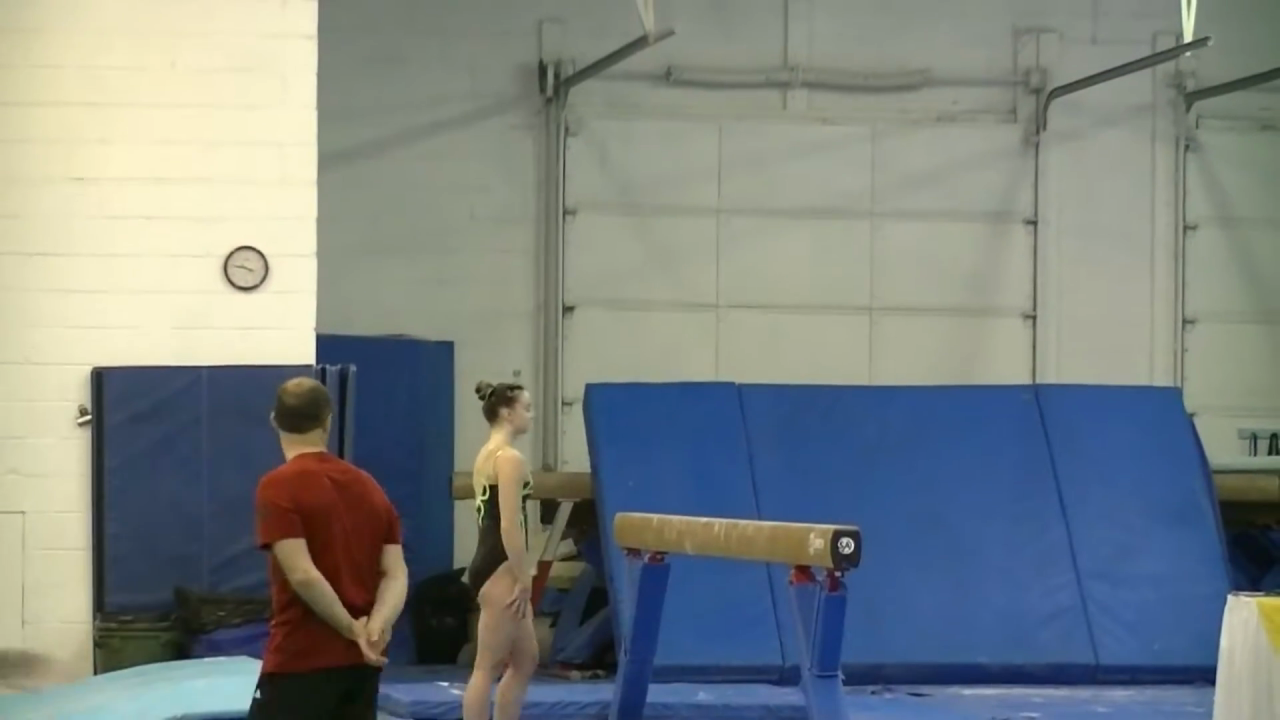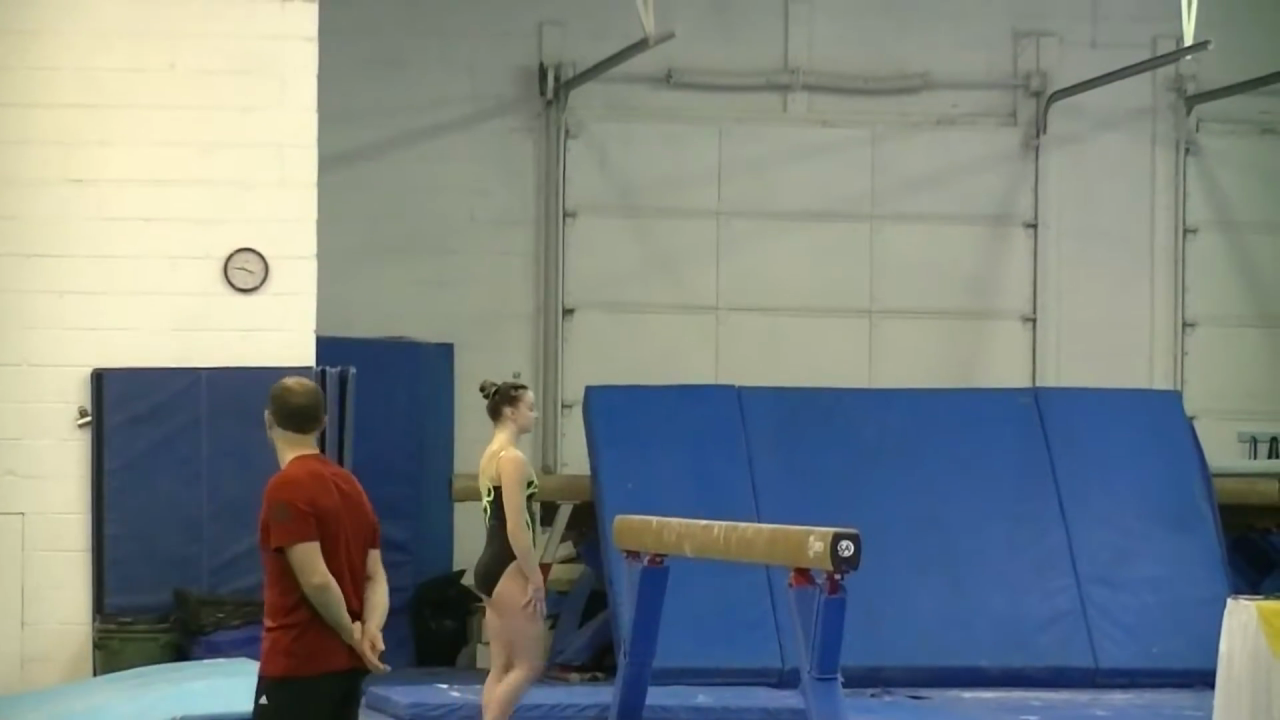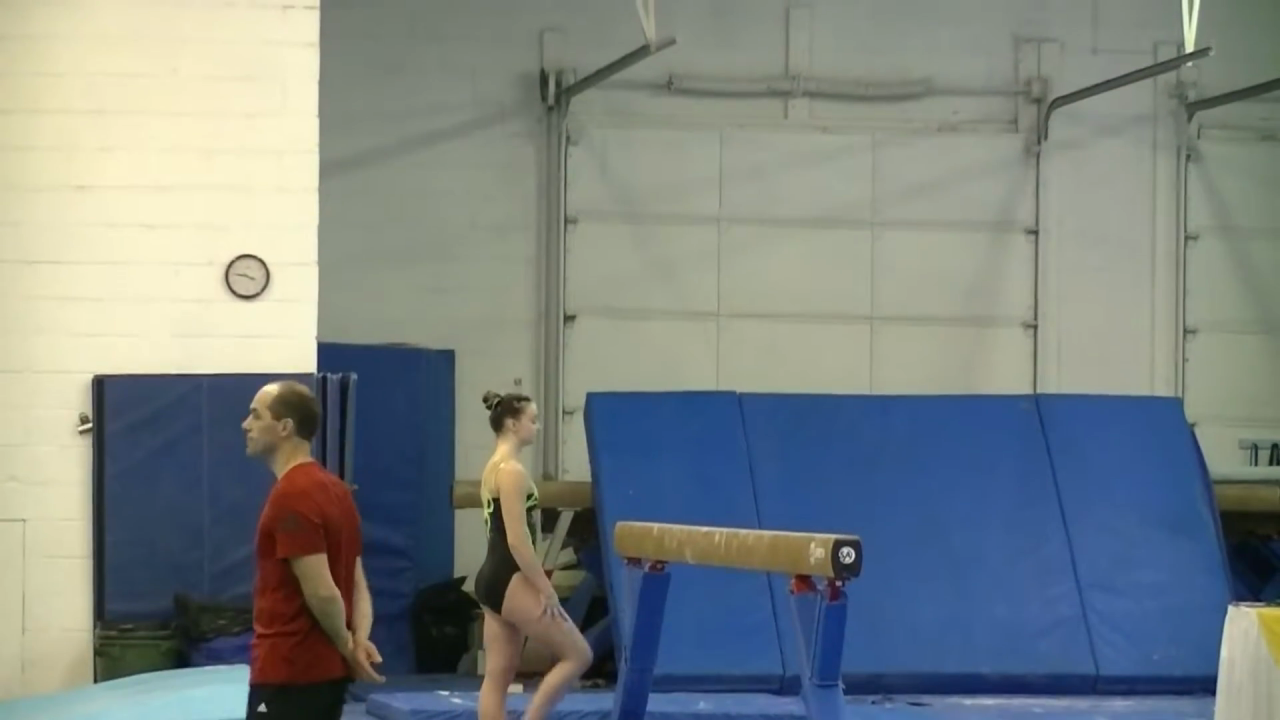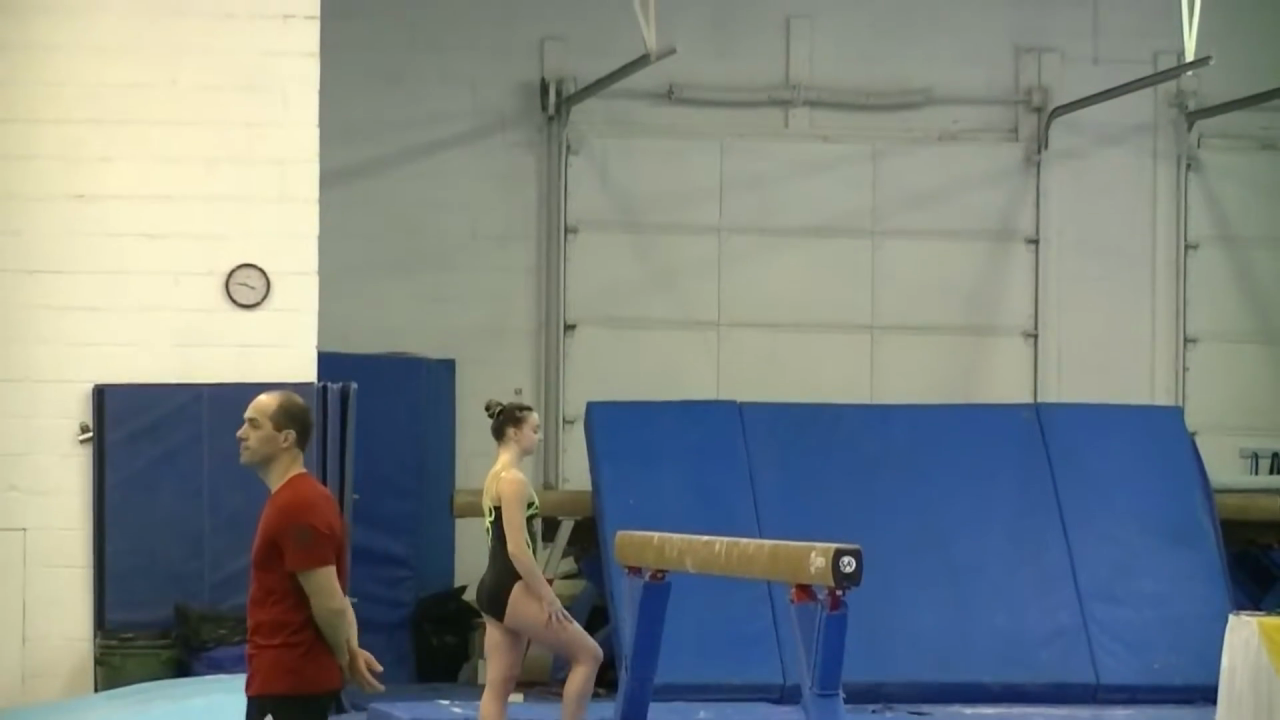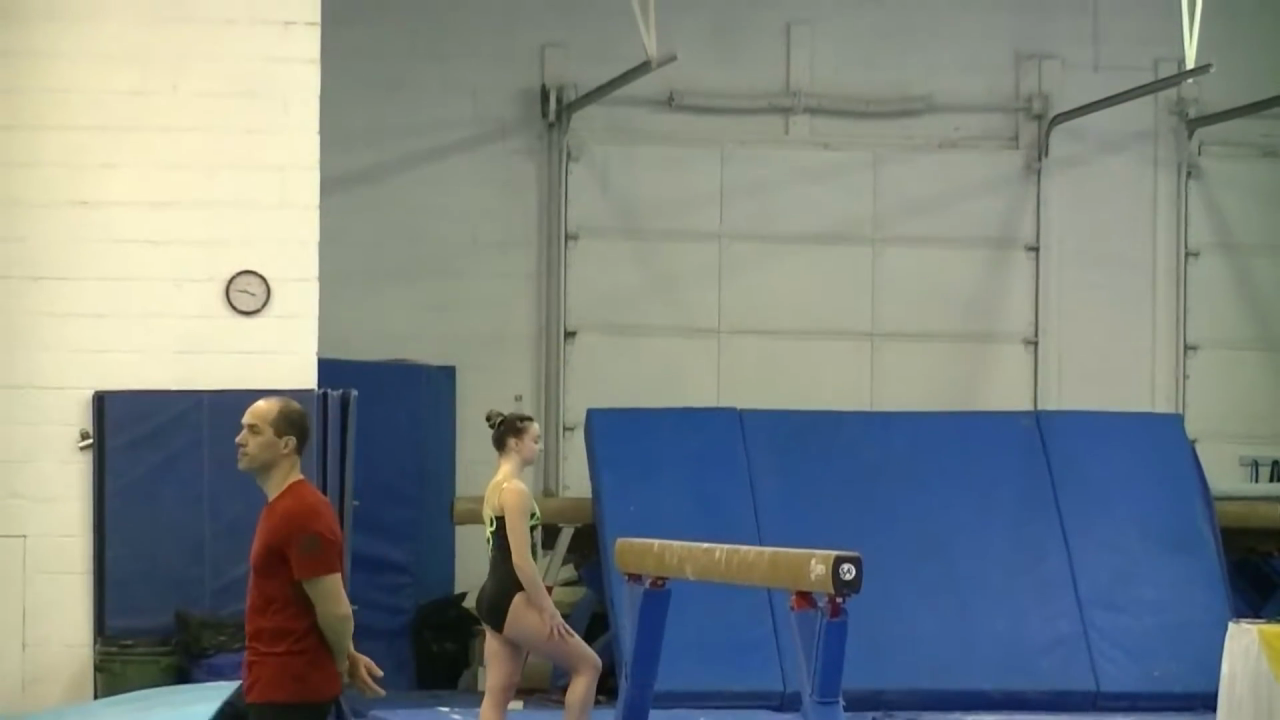
dt=0.2s
person 1, frame 1
left shoulder: (278, 486)
right shoulder: (368, 485)
left elbow: (302, 575)
right elbow: (395, 573)
left wrist: (351, 629)
right wrist: (375, 626)
left hip: (300, 661)
right hip: (358, 662)
person 1, frame 2
left shoulder: (286, 487)
right shoulder: (349, 485)
left elbow: (316, 579)
right elbow: (375, 577)
left wrist: (351, 635)
right wrist: (368, 631)
left hip: (298, 663)
right hip: (343, 663)
person 1, frame 3
left shoulder: (291, 495)
right shoulder: (331, 489)
left elbow: (321, 591)
right elbow: (355, 582)
left wrist: (346, 646)
right wrist: (357, 639)
left hip: (290, 668)
right hip: (320, 666)
person 1, frame 4
left shoulder: (296, 507)
right shoulder: (293, 499)
left elbow: (330, 603)
right elbow: (334, 596)
left wrist: (344, 657)
right wrist: (349, 650)
left hip: (290, 680)
right hip: (282, 676)
person 1, frame 5
left shoulder: (301, 513)
right shoulder: (282, 507)
left elbow: (336, 610)
right elbow: (323, 601)
left wrist: (343, 664)
right wrist: (347, 660)
left hip: (293, 687)
right hip: (267, 681)
person 2, frame 1
left shoulder: (487, 455)
right shoulder: (510, 458)
right elbow: (510, 526)
right wrist: (524, 580)
left hip: (488, 564)
right hip: (500, 569)
left knee: (525, 659)
right knee: (487, 667)
person 2, frame 2
left shoulder: (491, 454)
right shoulder: (513, 458)
right elbow: (518, 527)
right wrist: (536, 579)
left hip: (491, 566)
right hip: (507, 570)
left knee: (504, 666)
right knee: (528, 665)
person 2, frame 3
left shoulder: (494, 466)
right shoulder: (512, 470)
right elbow: (518, 540)
right wrist: (545, 589)
left hip: (492, 578)
right hip: (509, 580)
left knee: (498, 674)
right knee: (577, 655)
person 2, frame 4
left shoulder: (496, 476)
right shoulder: (513, 479)
right elbow: (517, 548)
right wrist: (548, 596)
left hip: (494, 587)
right hip: (510, 590)
left knee: (500, 683)
right knee: (588, 655)
person 2, frame 5
left shoulder: (496, 486)
right shoulder: (515, 490)
right elbow: (521, 559)
right wrist: (548, 610)
left hip: (494, 597)
right hip: (510, 600)
left knee: (499, 691)
right knee: (587, 665)
